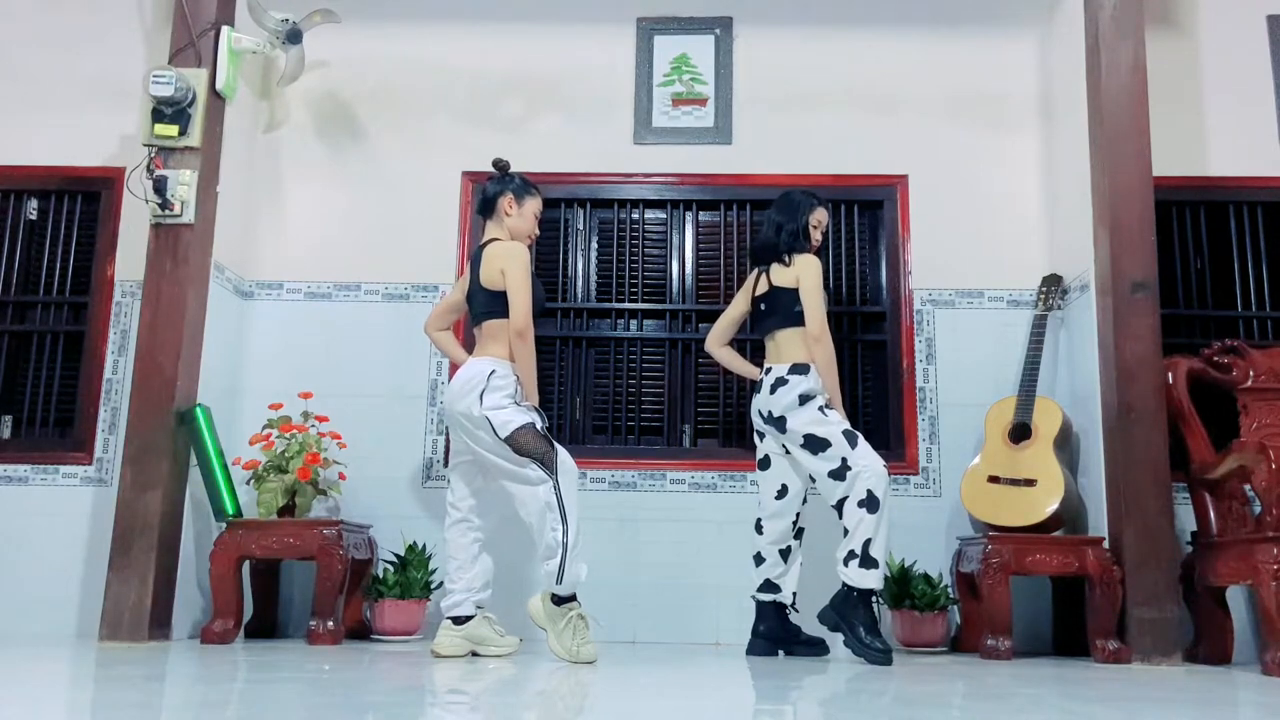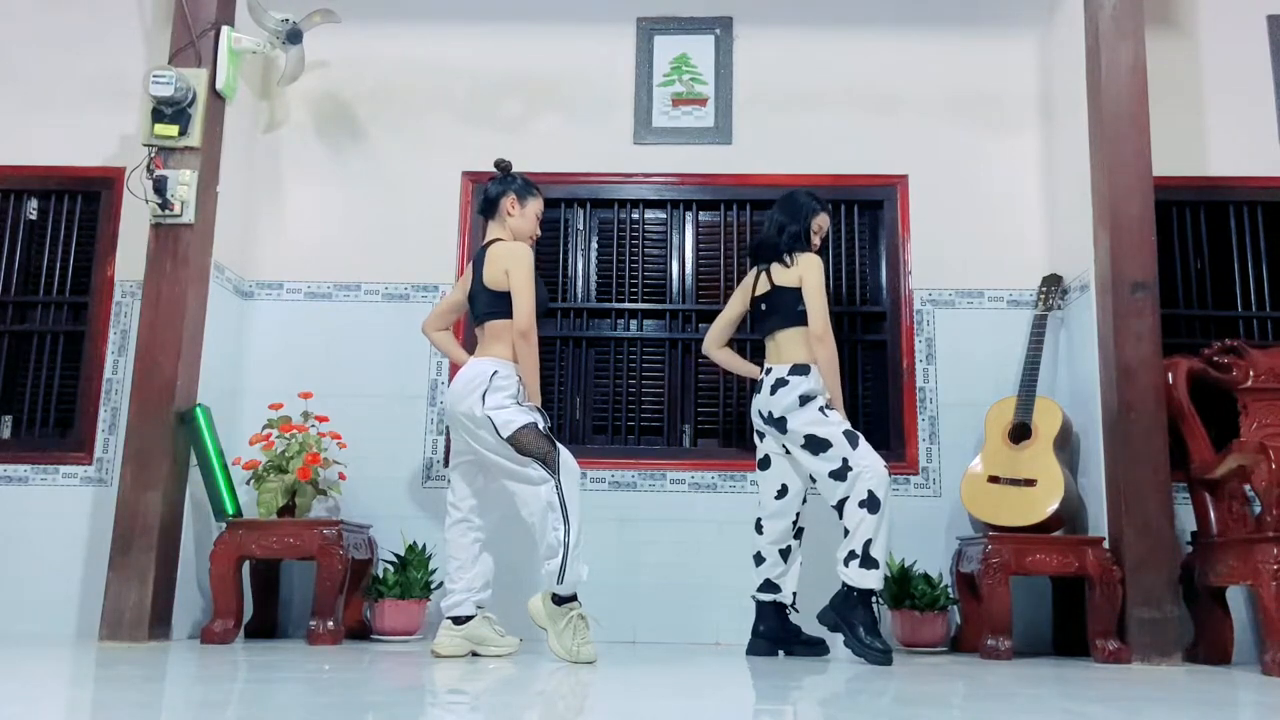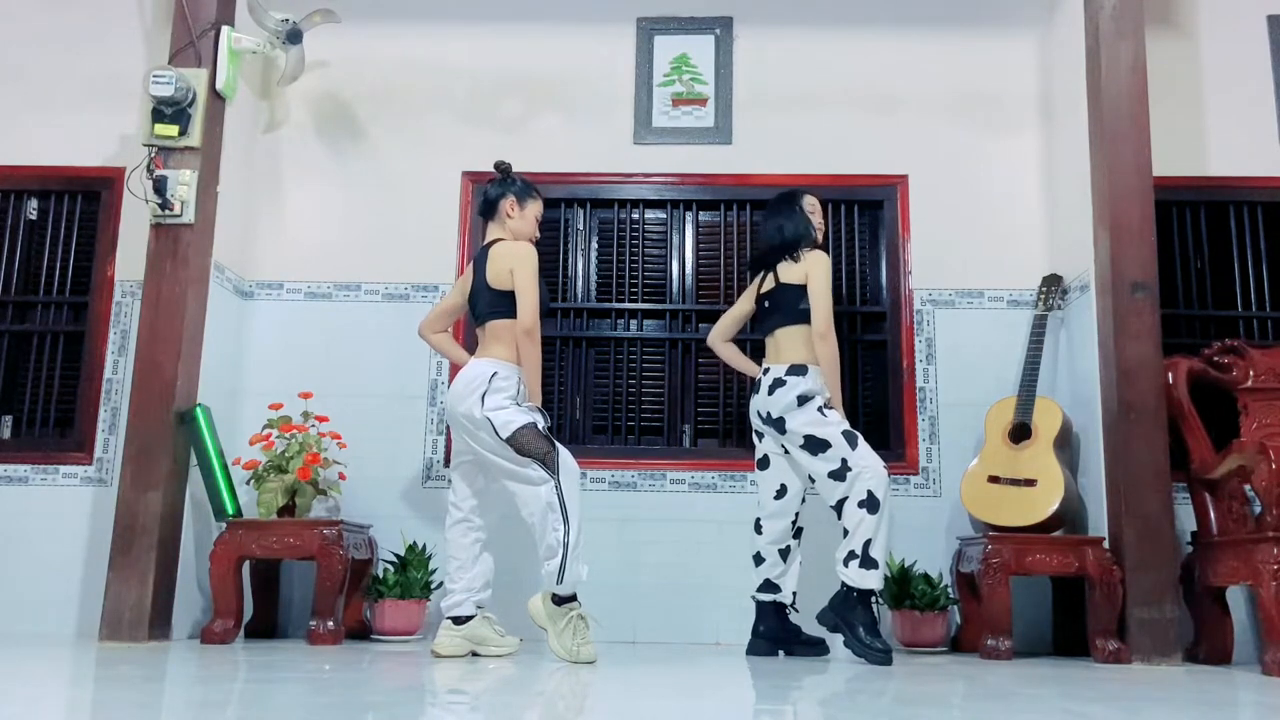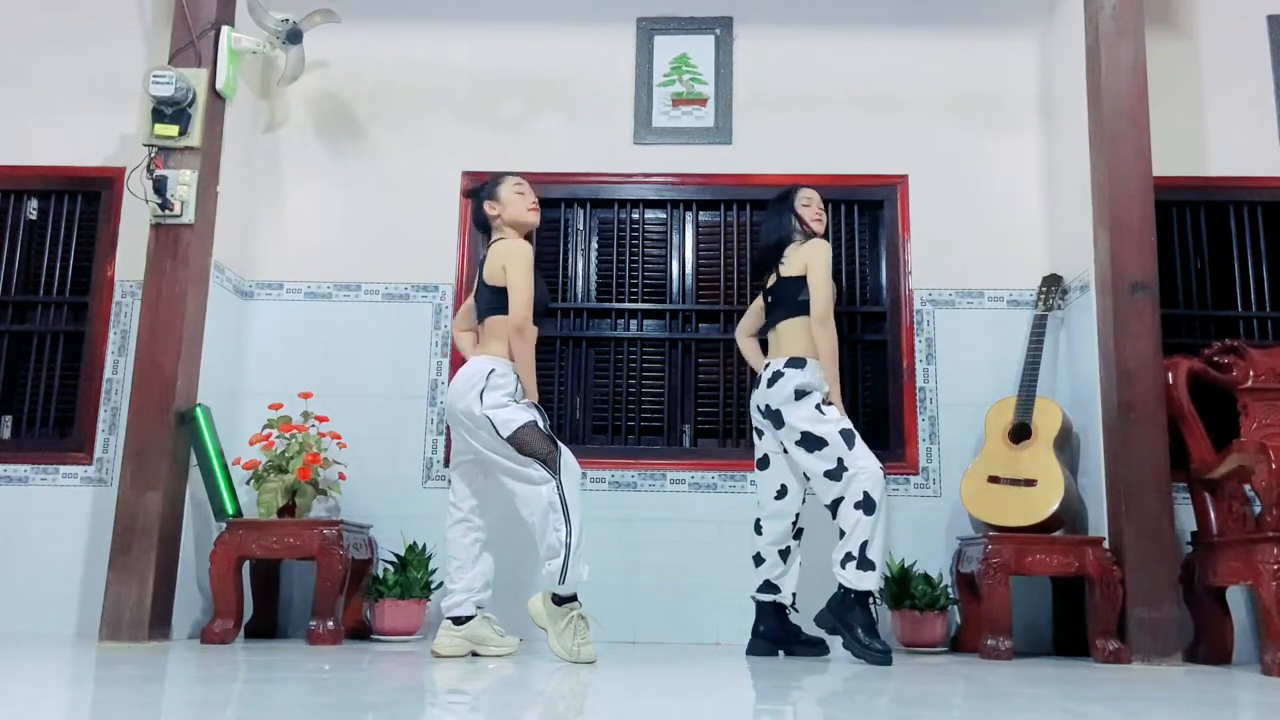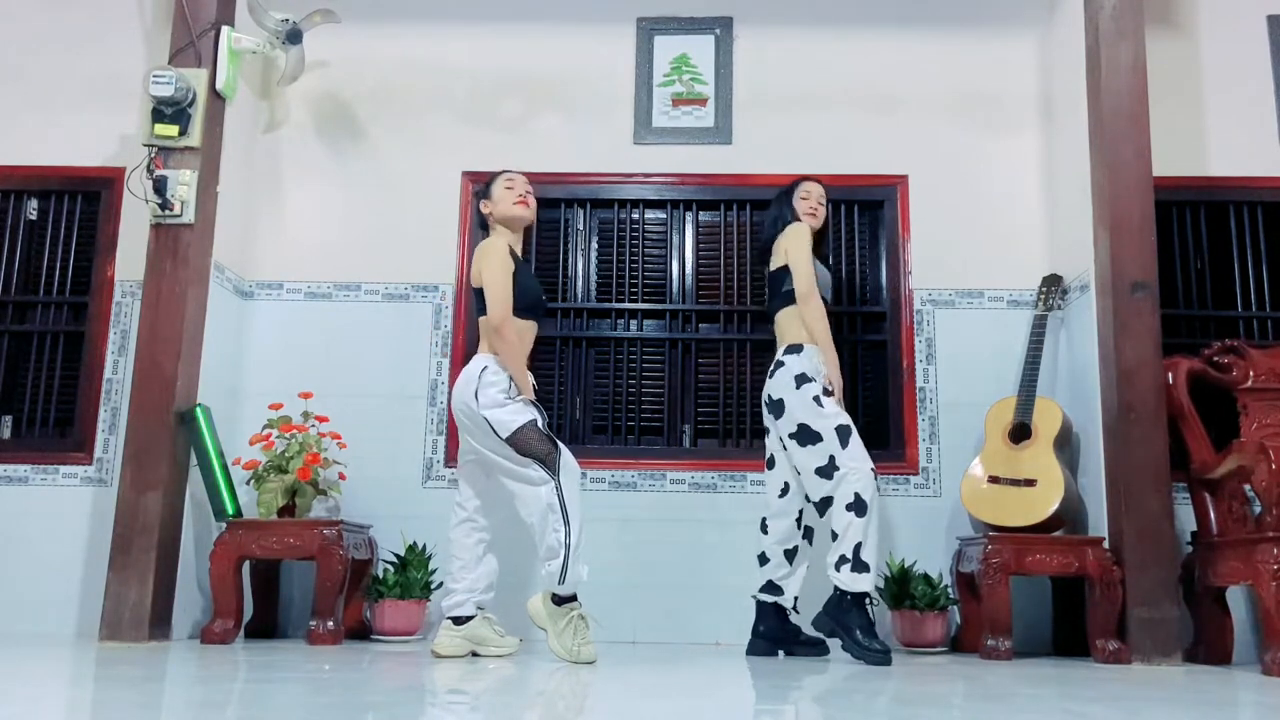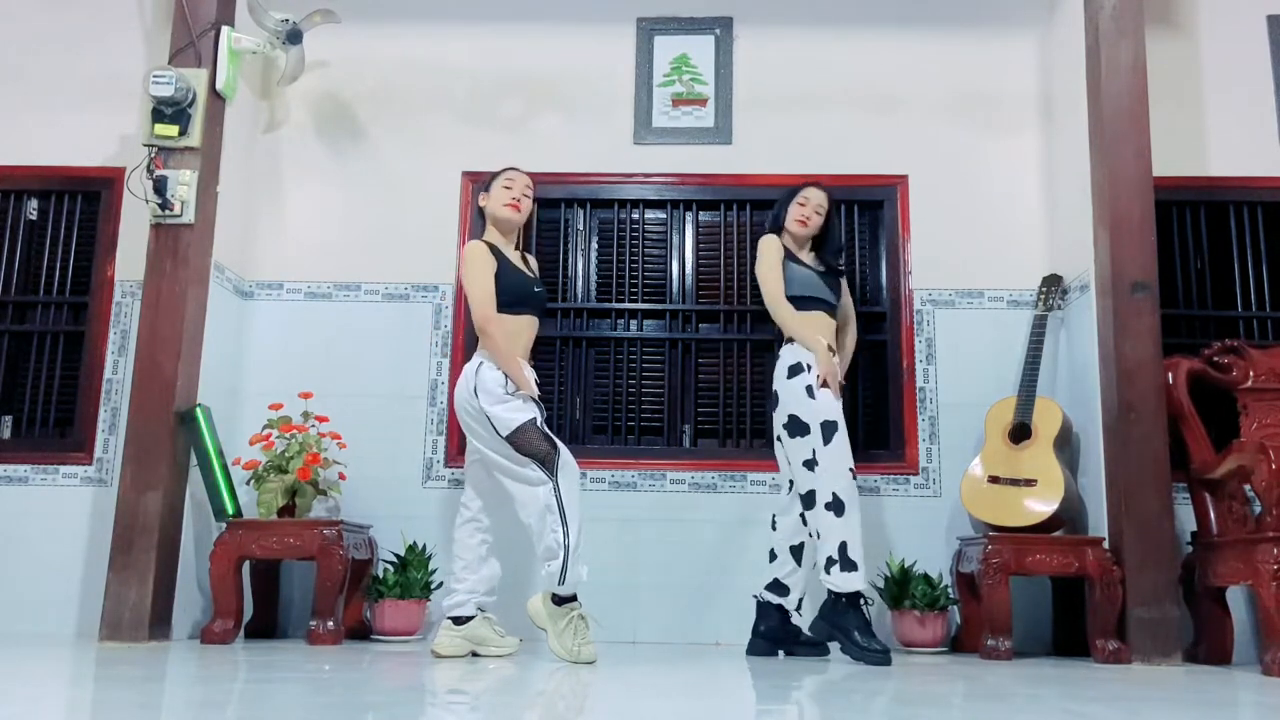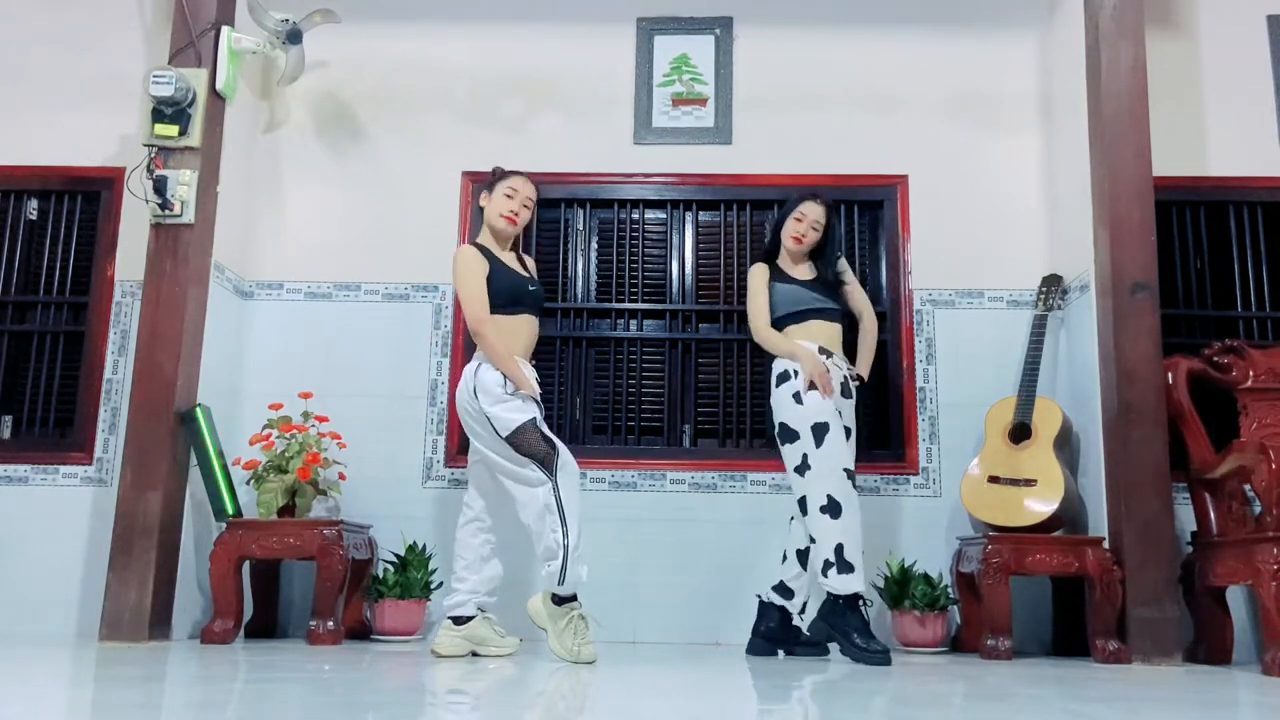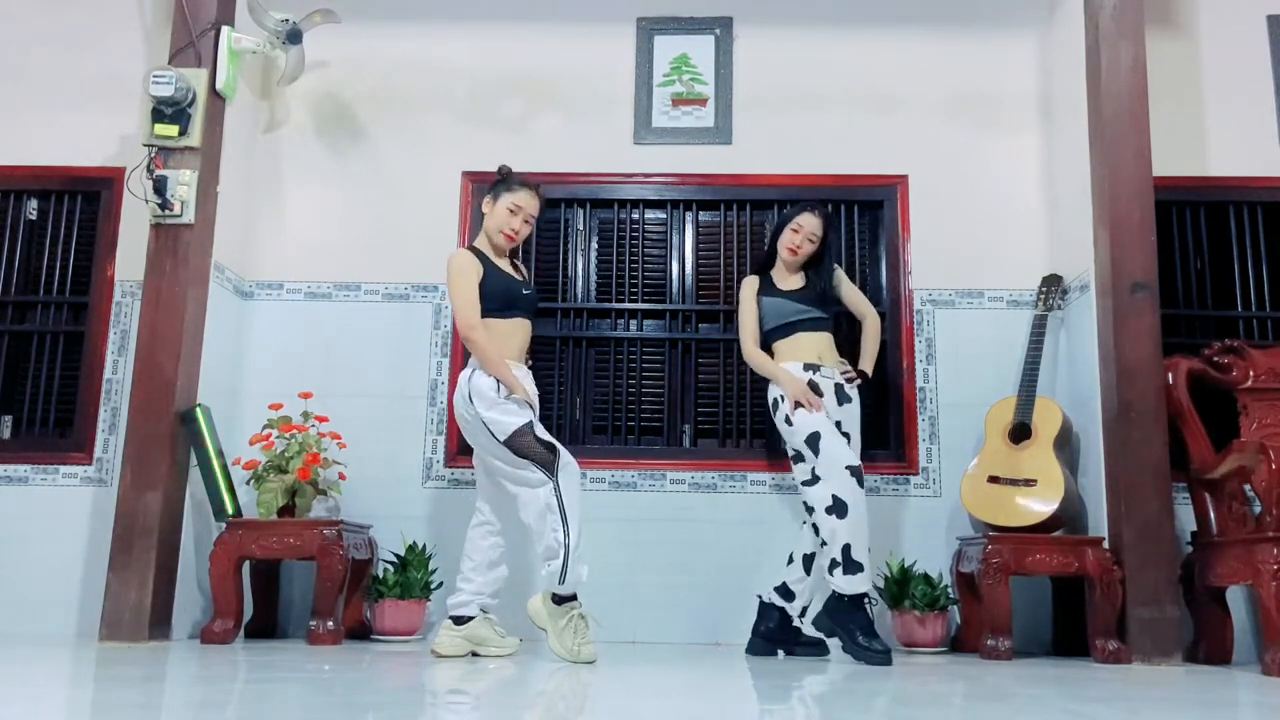
dt=0.3s
person 1, frame 1
left shoulder: (476, 261)
right shoulder: (512, 251)
left elbow: (435, 325)
right elbow: (520, 328)
right wrist: (532, 398)
left hip: (469, 390)
right hip: (491, 390)
left knee: (463, 505)
right knee: (554, 474)
left ankle: (461, 620)
right ankle: (561, 598)
person 1, frame 2
left shoulder: (477, 263)
right shoulder: (514, 252)
left elbow: (434, 325)
right elbow: (524, 329)
right wrist: (533, 398)
left hip: (470, 390)
right hip: (493, 391)
left knee: (465, 505)
right knee: (557, 474)
left ankle: (461, 620)
right ankle: (561, 598)
person 1, frame 3
left shoulder: (476, 265)
right shoulder: (518, 251)
left elbow: (431, 327)
right elbow: (528, 328)
right wrist: (534, 398)
left hip: (471, 390)
right hip: (495, 390)
left knee: (466, 505)
right knee: (557, 475)
left ankle: (461, 620)
right ankle: (561, 598)
person 1, frame 4
left shoulder: (493, 260)
right shoulder: (516, 248)
left elbow: (462, 326)
right elbow: (520, 324)
right wrist: (531, 393)
left hip: (473, 386)
right hip: (492, 388)
left knee: (466, 505)
right knee: (558, 472)
left ankle: (461, 619)
right ankle: (562, 598)
person 1, frame 5
left shoulder: (512, 257)
right shoulder: (494, 247)
right elbow: (500, 323)
left wrist: (519, 386)
right wrist: (526, 388)
left hip: (485, 388)
right hip: (492, 387)
left knee: (471, 505)
right knee: (557, 474)
left ankle: (462, 620)
right ankle: (561, 597)
person 1, frame 6
left shoulder: (527, 261)
right shoulder: (477, 250)
right elbow: (486, 322)
left wrist: (525, 384)
right wrist: (525, 383)
left hip: (505, 386)
right hip: (492, 382)
left knee: (478, 504)
right knee: (556, 473)
left ankle: (462, 619)
right ankle: (561, 598)
person 1, frame 7
left shoulder: (526, 262)
right shoulder: (470, 254)
right elbow: (479, 325)
left wrist: (528, 383)
right wrist: (524, 382)
left hip: (510, 386)
right hip: (493, 383)
left knee: (481, 504)
right knee: (556, 473)
left ankle: (463, 619)
right ankle: (561, 598)
person 1, frame 8
left shoulder: (516, 271)
right shoulder: (465, 259)
right elbow: (469, 328)
left wrist: (521, 389)
right wrist: (515, 385)
left hip: (507, 392)
right hip: (487, 389)
left knee: (492, 509)
right knee: (557, 474)
left ankle: (464, 621)
right ankle: (561, 599)
person 2, frame 1
left shoulder: (757, 275)
right shoulder: (805, 263)
left elbow: (715, 342)
right elbow: (818, 334)
right wrist: (837, 403)
left hip: (768, 398)
right hip: (798, 391)
left knee: (780, 508)
right knee: (868, 473)
left ankle: (771, 620)
right ankle: (853, 599)
person 2, frame 2
left shoulder: (754, 276)
right shoulder: (807, 263)
left elbow: (713, 344)
right elbow: (820, 334)
right wrist: (838, 404)
left hip: (768, 399)
right hip: (799, 393)
left knee: (780, 509)
right knee: (869, 474)
left ankle: (771, 621)
right ankle: (853, 599)
person 2, frame 3
left shoulder: (763, 275)
right shoulder: (814, 259)
left elbow: (718, 337)
right elbow: (823, 332)
right wrist: (837, 403)
left hip: (766, 397)
right hip: (798, 392)
left knee: (778, 508)
right knee: (867, 474)
left ankle: (770, 621)
right ankle: (852, 600)
person 2, frame 4
left shoulder: (778, 267)
right shoulder: (816, 248)
left elbow: (744, 334)
right elbow: (822, 319)
right wrist: (835, 393)
left hip: (768, 390)
right hip: (799, 384)
left knee: (780, 506)
right knee: (864, 475)
left ankle: (771, 620)
right ankle: (851, 600)
person 2, frame 5
left shoulder: (790, 248)
right shoulder: (794, 233)
right elbow: (809, 299)
right wrist: (834, 368)
left hip: (782, 377)
right hip: (804, 371)
left knee: (787, 503)
right knee: (854, 475)
left ankle: (771, 620)
right ankle: (848, 601)
person 2, frame 6
left shoulder: (828, 259)
right shoulder: (772, 244)
left elbow: (848, 322)
right elbow: (776, 303)
left wrist: (839, 367)
right wrist: (822, 353)
left hip: (824, 370)
right hip: (803, 363)
left knee: (806, 493)
right knee: (832, 478)
left ankle: (773, 617)
right ankle: (843, 604)
person 2, frame 7
left shoulder: (833, 266)
right shoulder: (763, 271)
left elbow: (867, 317)
right elbow: (760, 330)
left wrist: (861, 372)
right wrist: (805, 357)
left hip: (838, 380)
right hip: (797, 374)
left knee: (818, 493)
right knee: (829, 482)
left ankle: (776, 616)
right ankle: (843, 605)
person 2, frame 8
left shoulder: (828, 276)
right shoulder: (755, 283)
left elbow: (870, 318)
right elbow: (750, 349)
left wrist: (864, 370)
right wrist: (788, 382)
left hip: (838, 389)
right hip: (790, 390)
left knee: (828, 506)
right knee: (843, 473)
left ankle: (776, 617)
right ankle: (849, 601)
